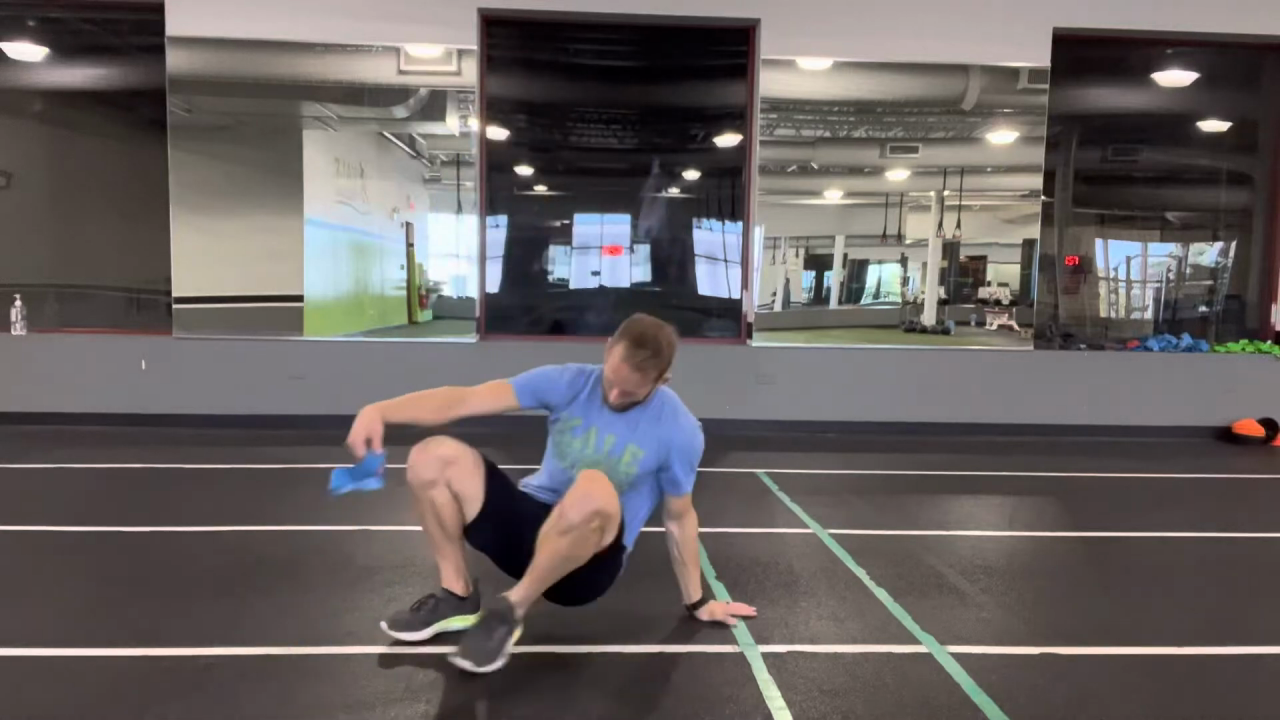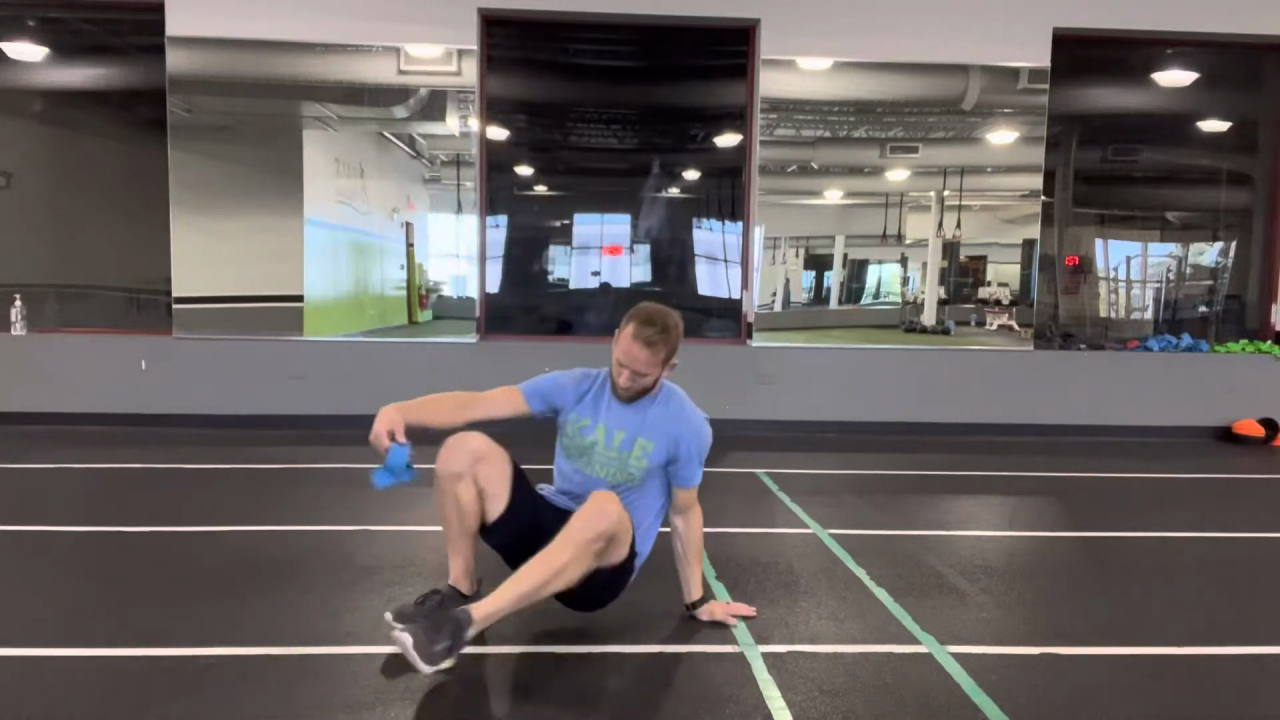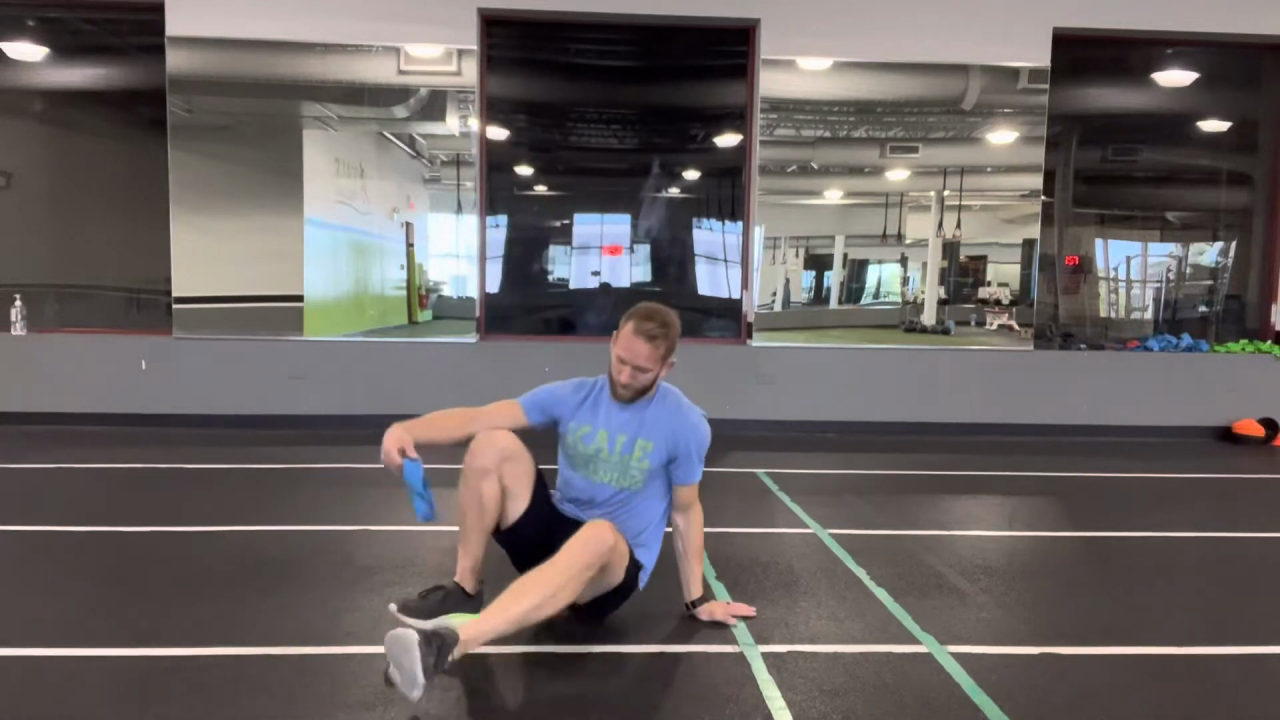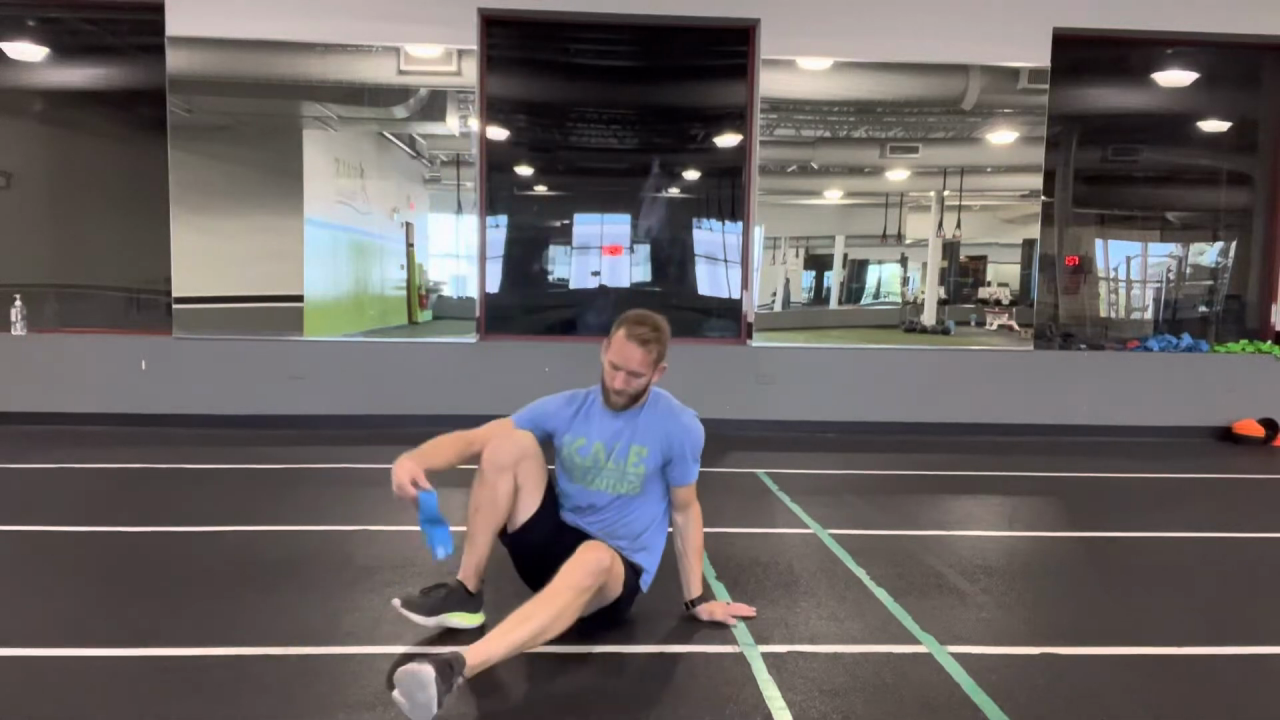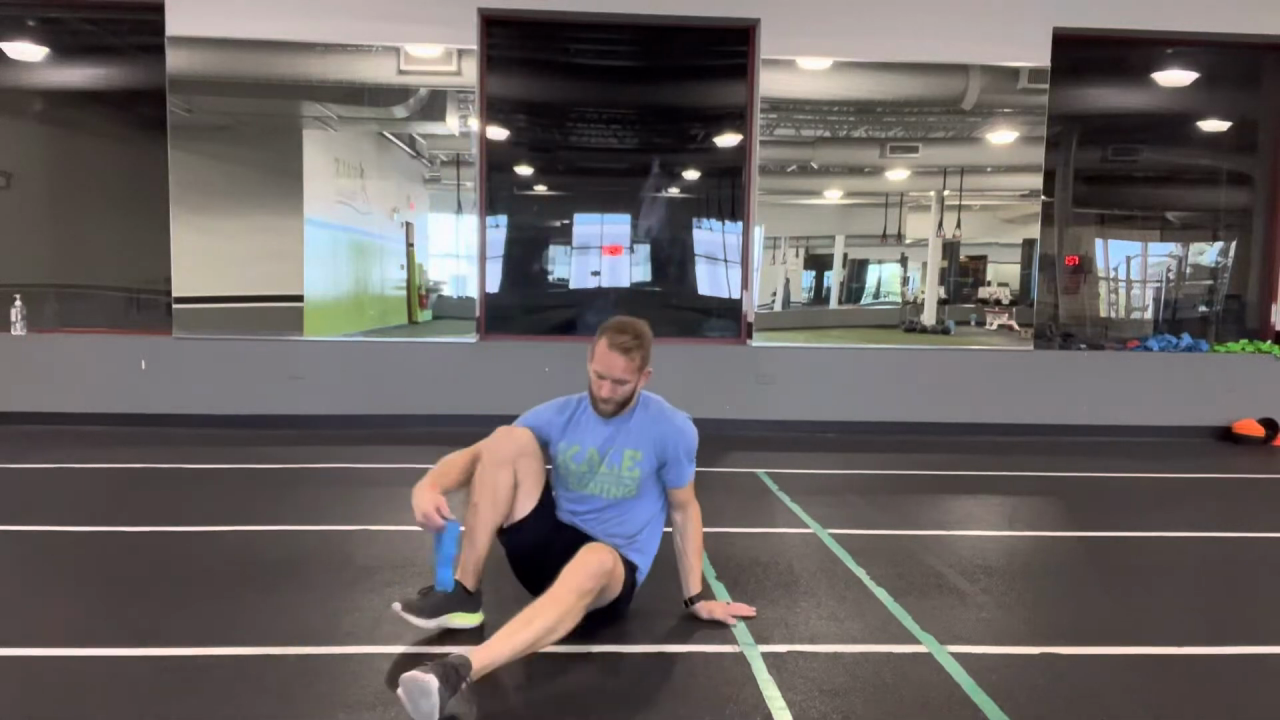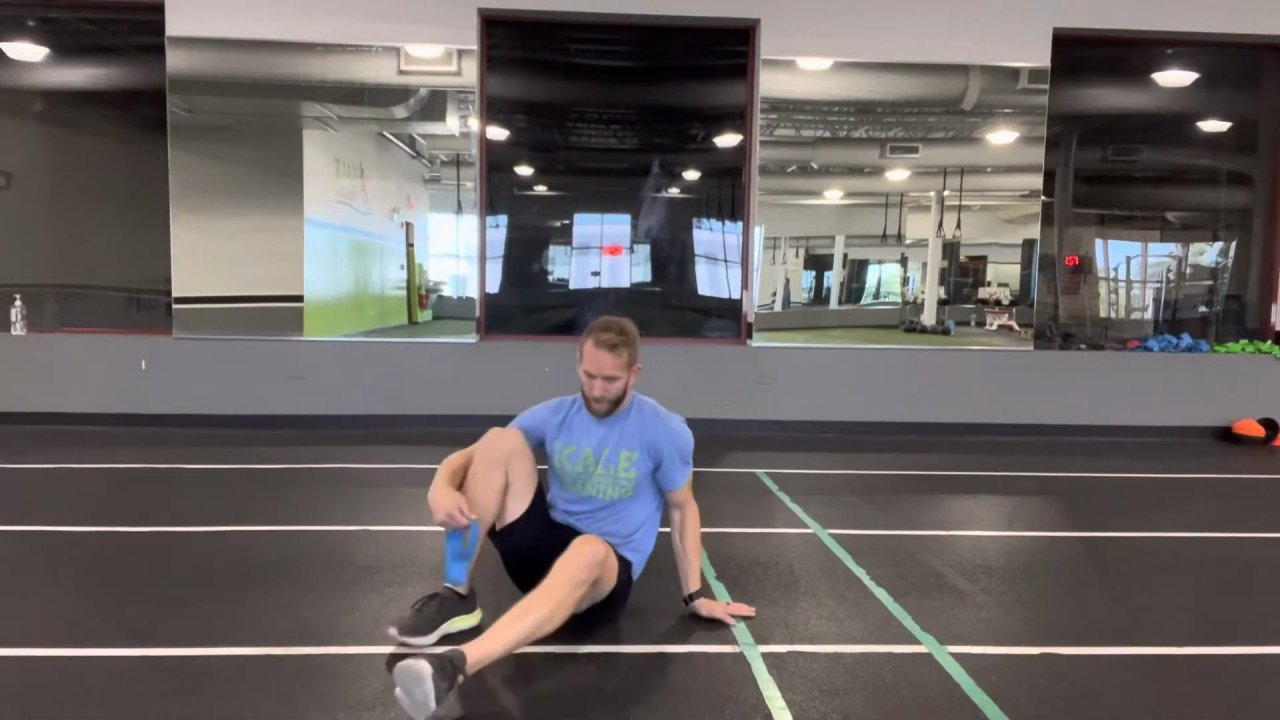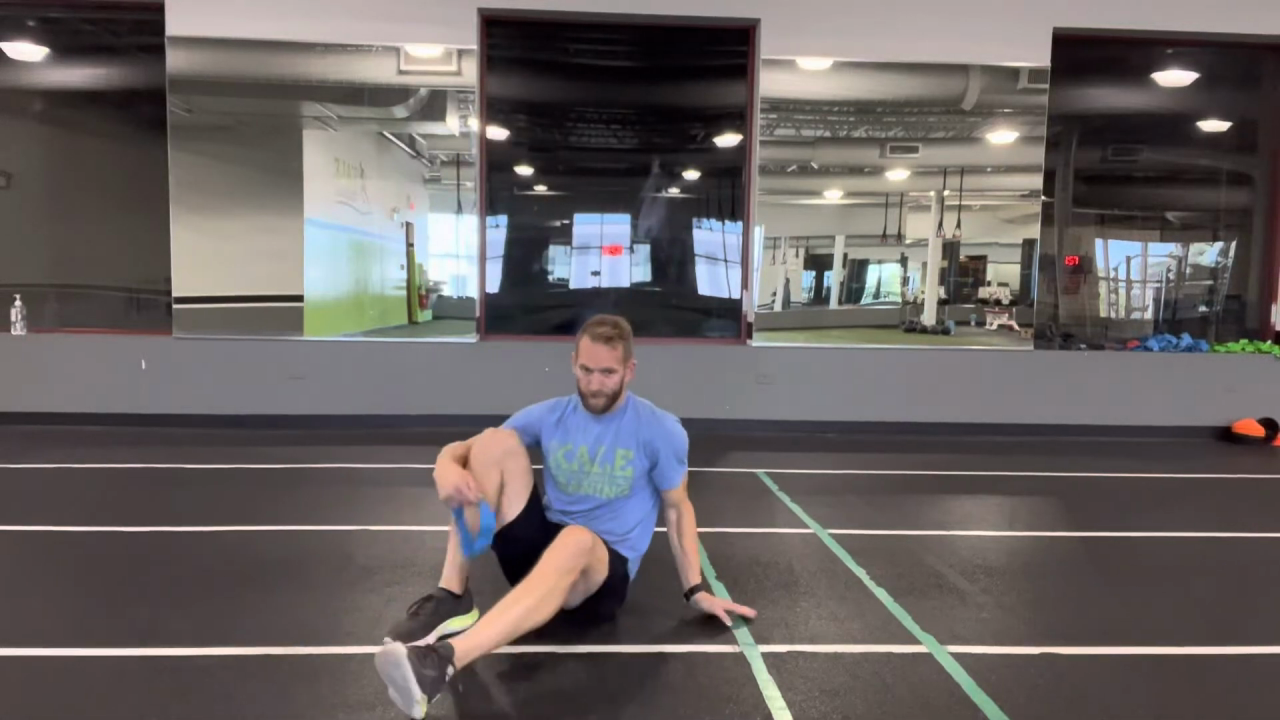
dt=0.1s
person 1, frame 1
left shoulder: (679, 433)
right shoulder: (569, 382)
left elbow: (679, 518)
right elbow: (463, 400)
left wrist: (697, 602)
right wrist: (380, 410)
left hip: (592, 555)
right hip: (529, 519)
left knee: (593, 489)
right knee: (431, 457)
left ankle: (511, 608)
right ankle: (457, 593)
person 1, frame 2
left shoulder: (687, 425)
right shoulder: (575, 387)
left elbow: (685, 511)
right elbow: (475, 405)
left wrist: (697, 602)
right wrist: (400, 410)
left hip: (603, 561)
right hip: (548, 526)
left knee: (605, 507)
right knee: (464, 449)
left ankle: (465, 621)
right ankle: (461, 591)
person 1, frame 3
left shoulder: (687, 424)
right shoulder: (572, 396)
left elbow: (685, 511)
right elbow: (474, 419)
left wrist: (696, 599)
right wrist: (408, 429)
left hip: (616, 565)
right hip: (550, 534)
left knee: (596, 538)
right knee: (494, 446)
left ankle: (446, 643)
right ankle: (464, 594)
person 1, frame 4
left shoulder: (680, 428)
right shoulder: (566, 408)
left elbow: (685, 511)
right elbow: (474, 439)
left wrist: (696, 600)
right wrist: (411, 460)
left hip: (617, 574)
right hip: (555, 544)
left knee: (592, 560)
right knee: (514, 446)
left ankle: (452, 669)
right ankle: (466, 593)
person 1, frame 5
left shoulder: (672, 429)
right shoulder: (558, 415)
left elbow: (683, 509)
right elbow: (471, 455)
left wrist: (695, 597)
right wrist: (427, 487)
left hip: (613, 572)
right hip: (547, 546)
left knee: (593, 560)
right knee: (510, 440)
left ankle: (459, 673)
right ankle: (463, 593)
person 1, frame 6
left shoulder: (665, 432)
right shoulder: (553, 416)
left elbow: (681, 508)
right elbow: (472, 455)
left wrist: (695, 595)
right wrist: (442, 488)
left hip: (608, 570)
right hip: (541, 546)
left knee: (588, 551)
right knee: (501, 440)
left ankle: (456, 666)
right ankle: (456, 596)
person 1, frame 7
left shoulder: (659, 430)
right shoulder: (550, 415)
left elbow: (678, 507)
right elbow: (464, 450)
left wrist: (693, 589)
right wrist: (447, 469)
left hip: (603, 572)
right hip: (536, 548)
left knee: (575, 539)
right knee: (500, 446)
left ankle: (444, 662)
right ankle: (450, 597)
